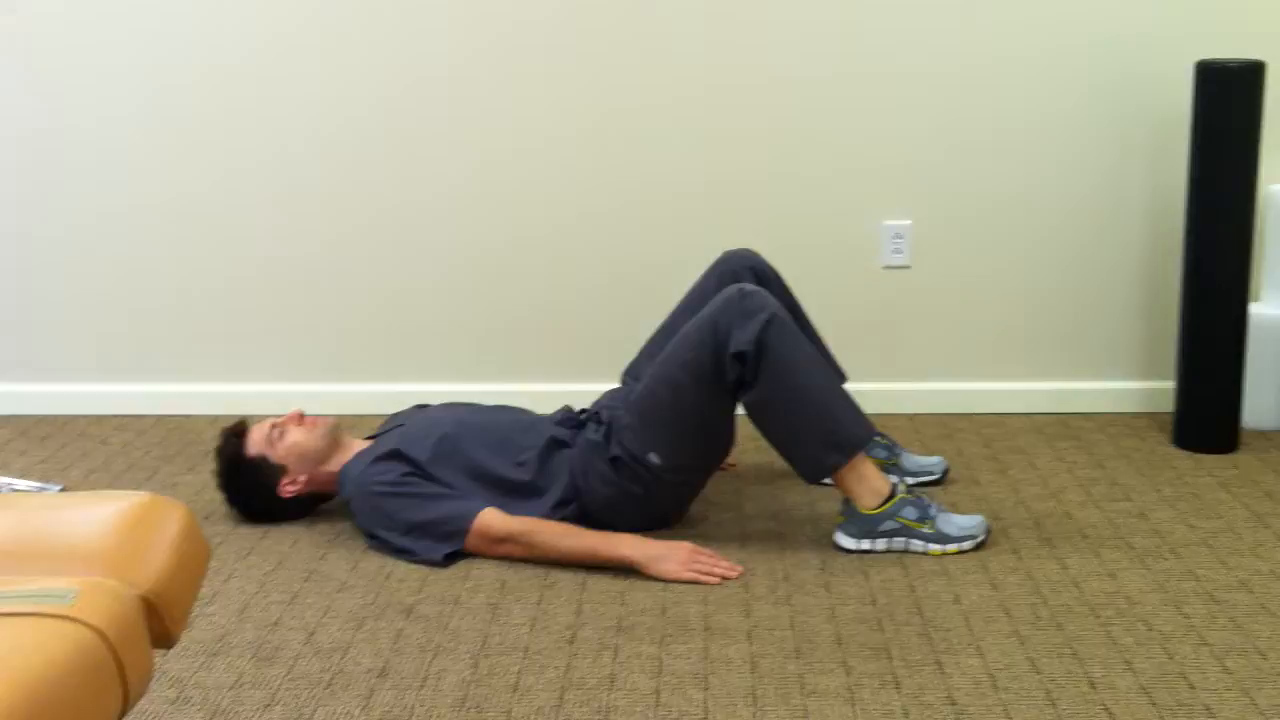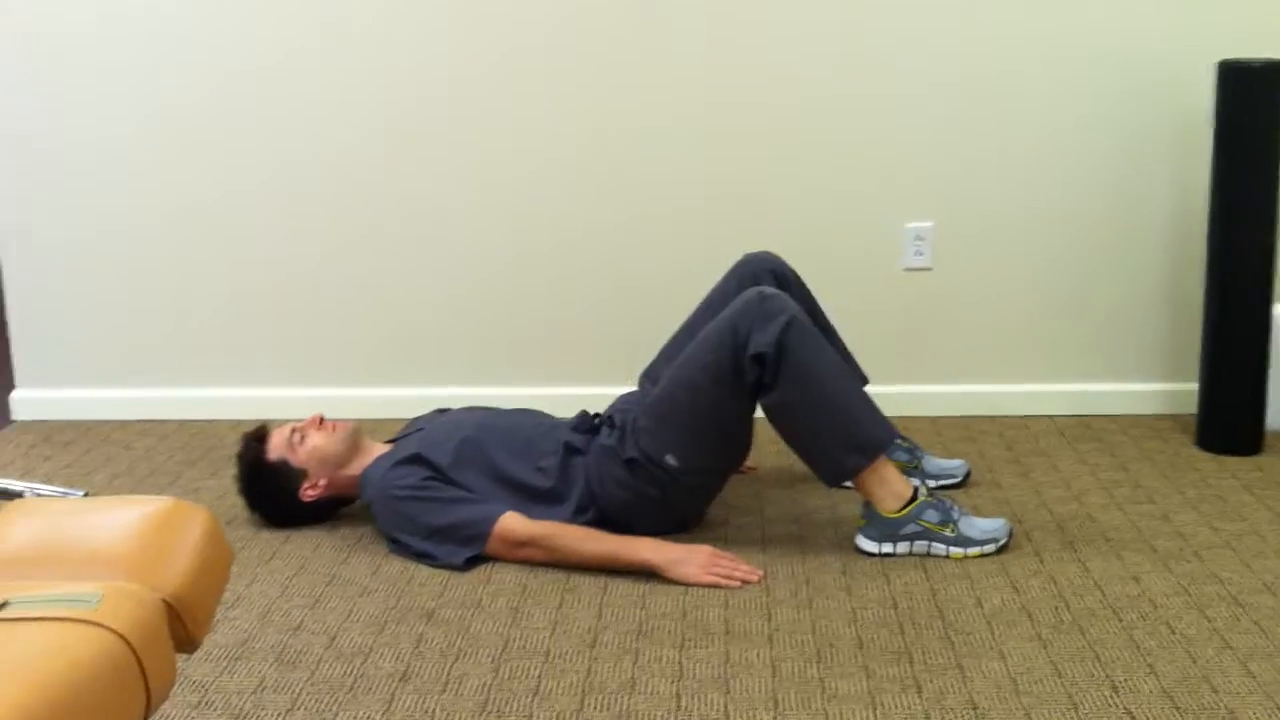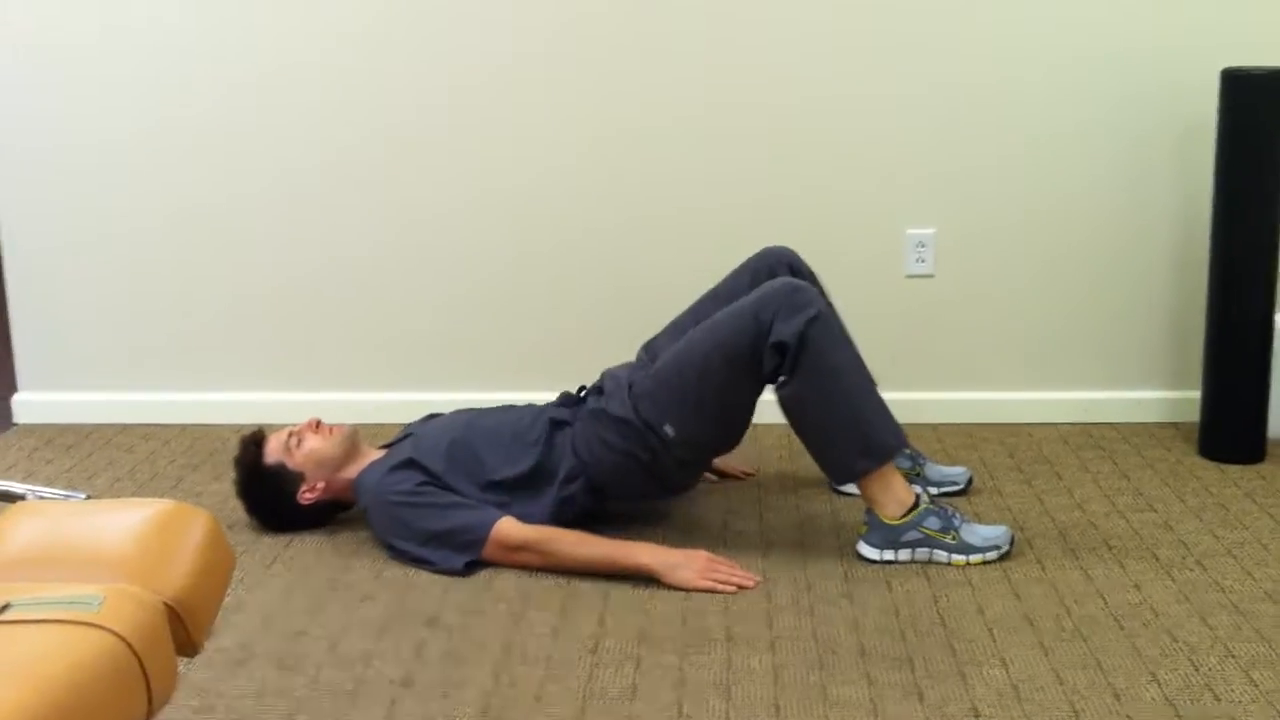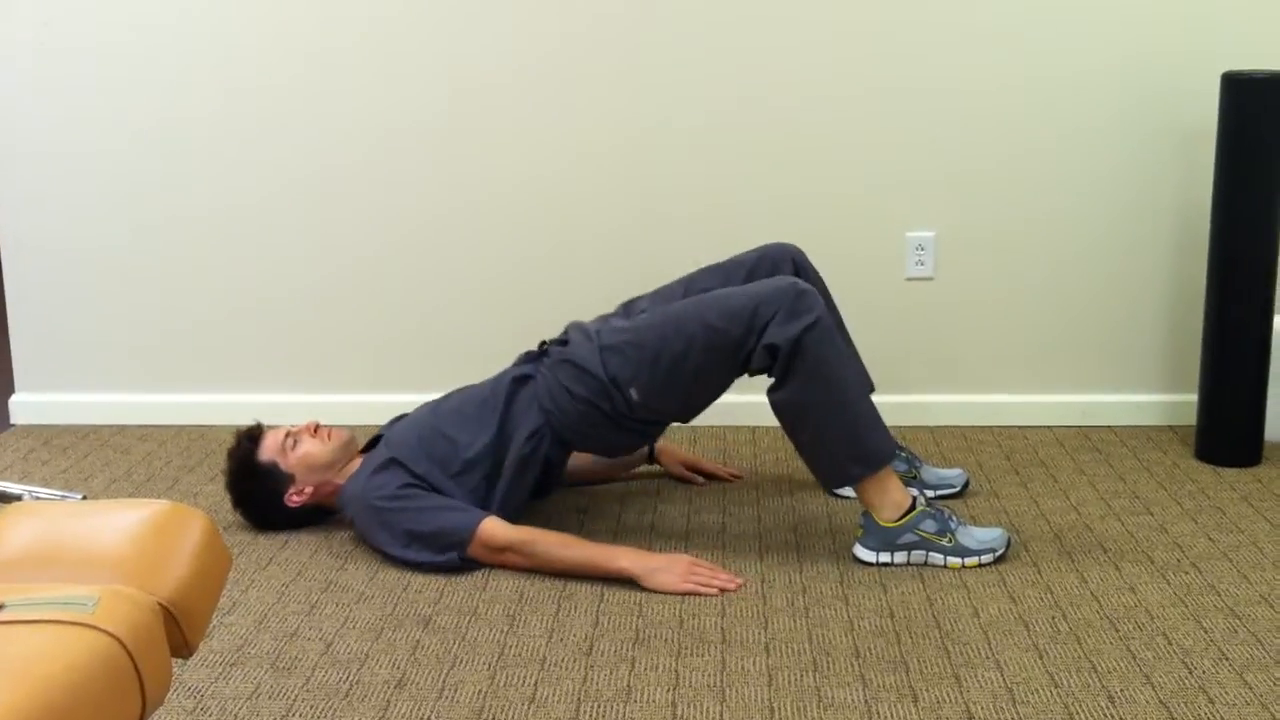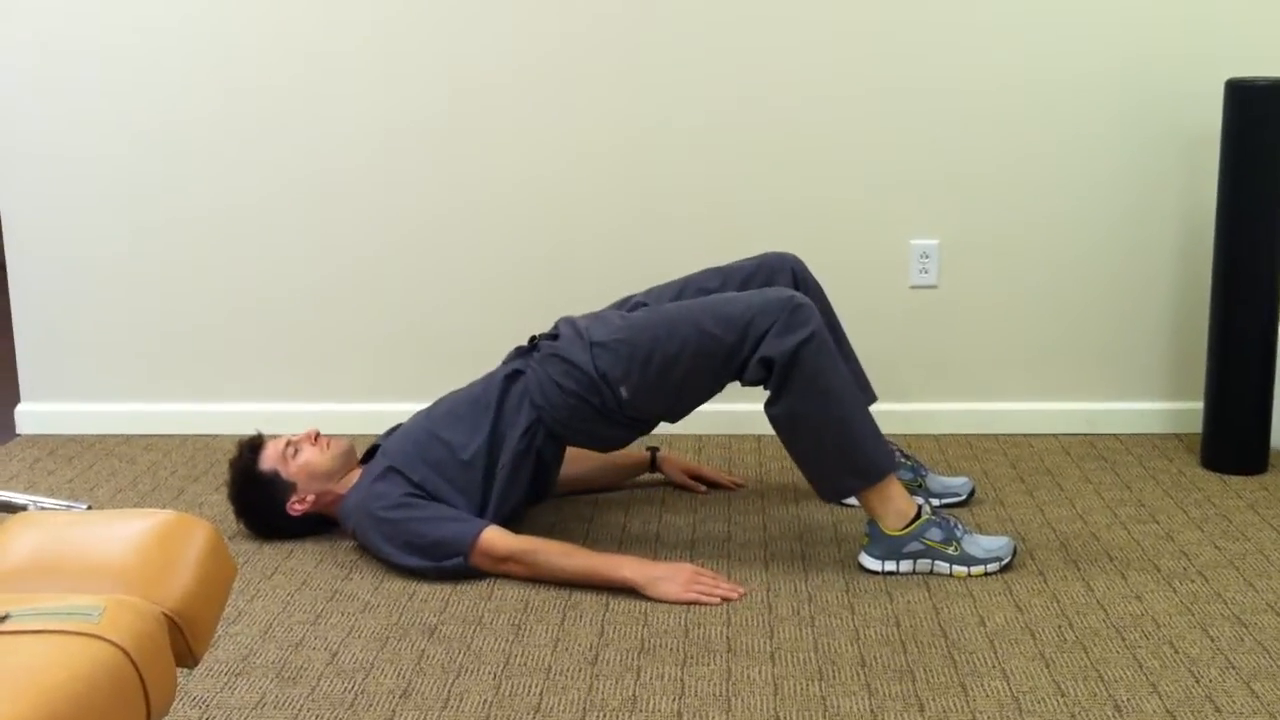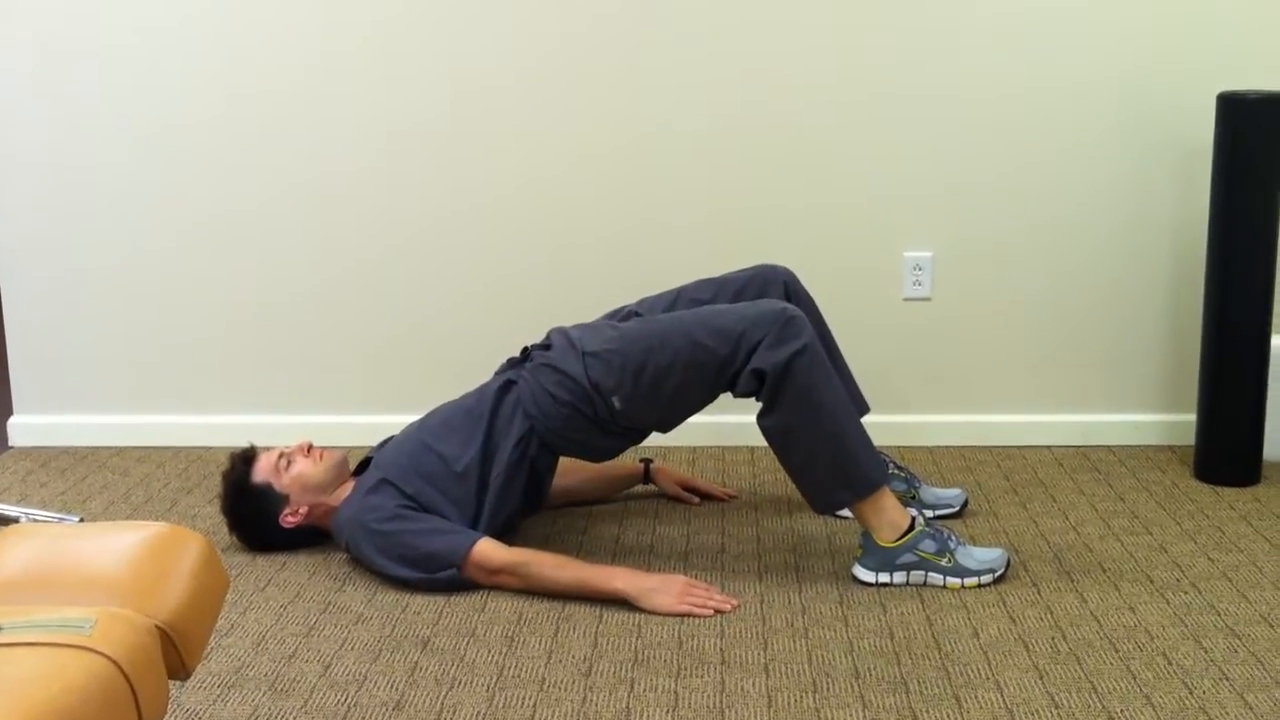
dt=0.5s
person 1, frame 1
left shoulder: (396, 433)
right shoulder: (374, 491)
right elbow: (501, 534)
left wrist: (685, 422)
right wrist: (638, 551)
left hip: (602, 428)
right hip: (617, 475)
left knee: (740, 270)
right knee: (744, 315)
left ankle: (855, 444)
right ankle: (876, 505)
person 1, frame 2
left shoulder: (417, 438)
right shoulder: (395, 492)
right elbow: (521, 538)
left wrist: (711, 426)
right wrist: (660, 554)
left hip: (621, 429)
right hip: (635, 481)
left knee: (761, 274)
right knee: (763, 320)
left ankle: (876, 446)
right ankle: (894, 508)
person 1, frame 3
left shoulder: (408, 448)
right shoulder: (391, 498)
right elbow: (519, 543)
left wrist: (675, 450)
right wrist: (657, 559)
left hip: (608, 411)
right hip: (617, 444)
left knee: (777, 270)
right knee: (791, 309)
left ankle: (875, 454)
right ankle: (896, 514)
person 1, frame 4
left shoulder: (390, 451)
right shoulder: (375, 501)
right elbow: (504, 543)
left wrist: (650, 453)
right wrist: (639, 564)
left hip: (585, 361)
right hip: (581, 392)
left knee: (780, 266)
right knee: (786, 311)
left ankle: (870, 455)
right ankle: (892, 516)
person 1, frame 5
left shoulder: (389, 460)
right shoulder: (376, 510)
right elbow: (505, 552)
left wrist: (652, 461)
right wrist: (642, 573)
left knee: (779, 277)
right knee: (782, 322)
left ankle: (871, 458)
right ankle: (898, 525)
person 1, frame 6
left shoulder: (381, 475)
right shoulder: (370, 525)
right elbow: (497, 565)
left wrist: (645, 472)
right wrist: (633, 585)
left knee: (771, 289)
right knee: (774, 333)
left ankle: (864, 473)
right ankle: (893, 535)
